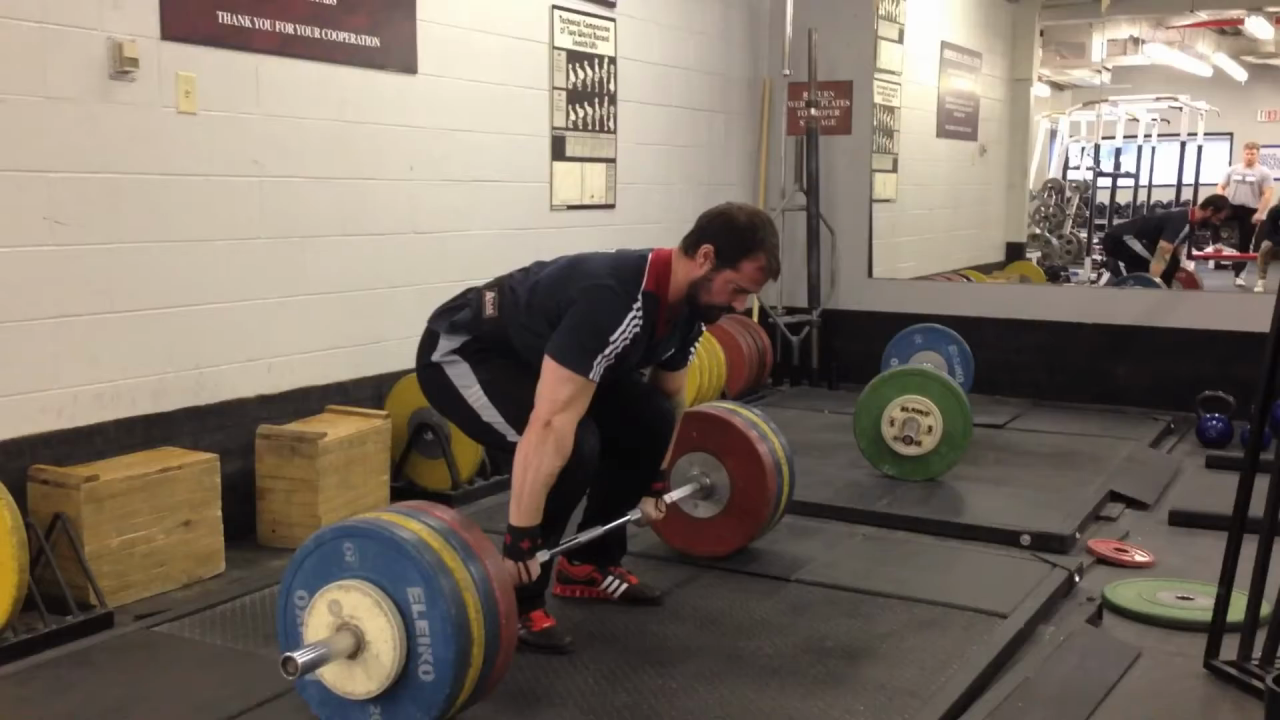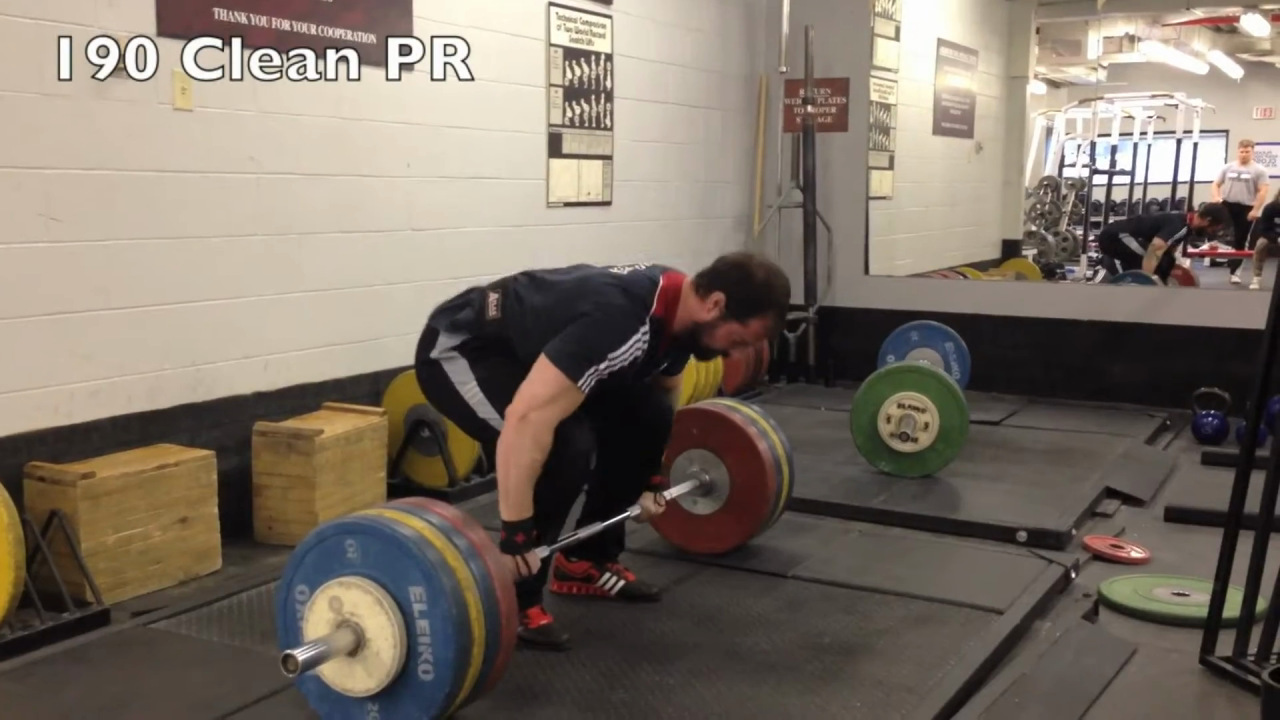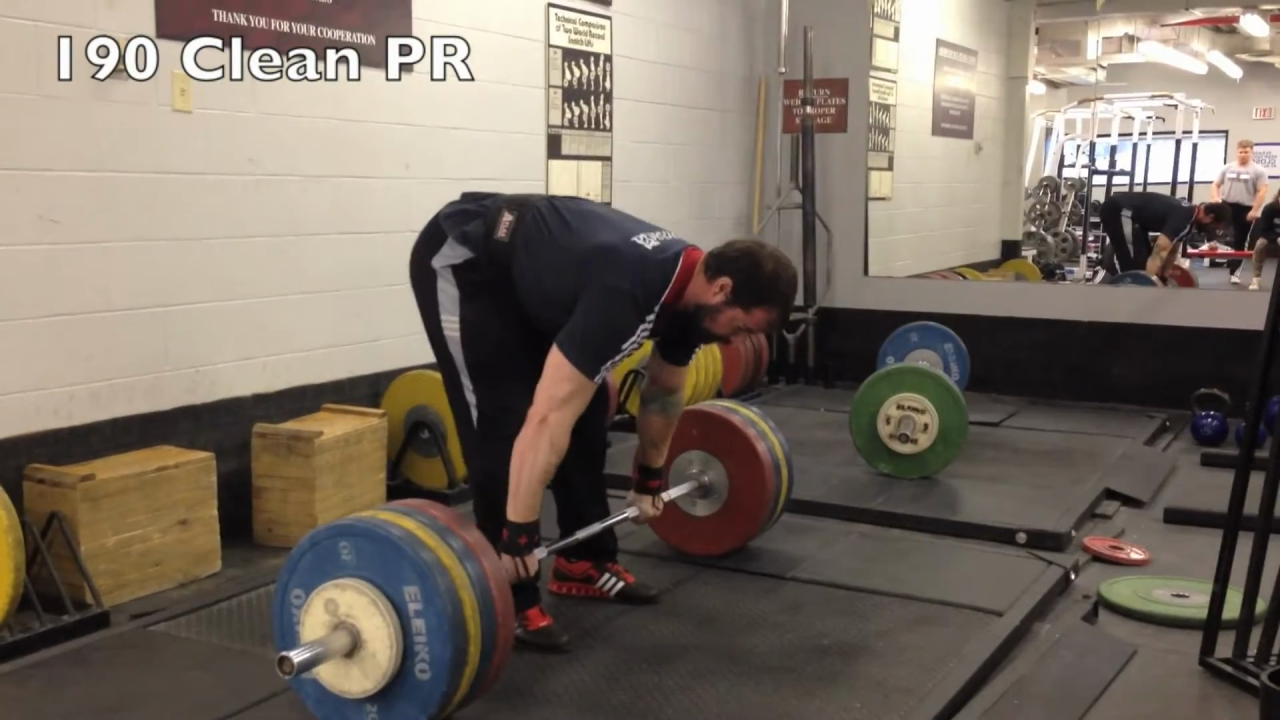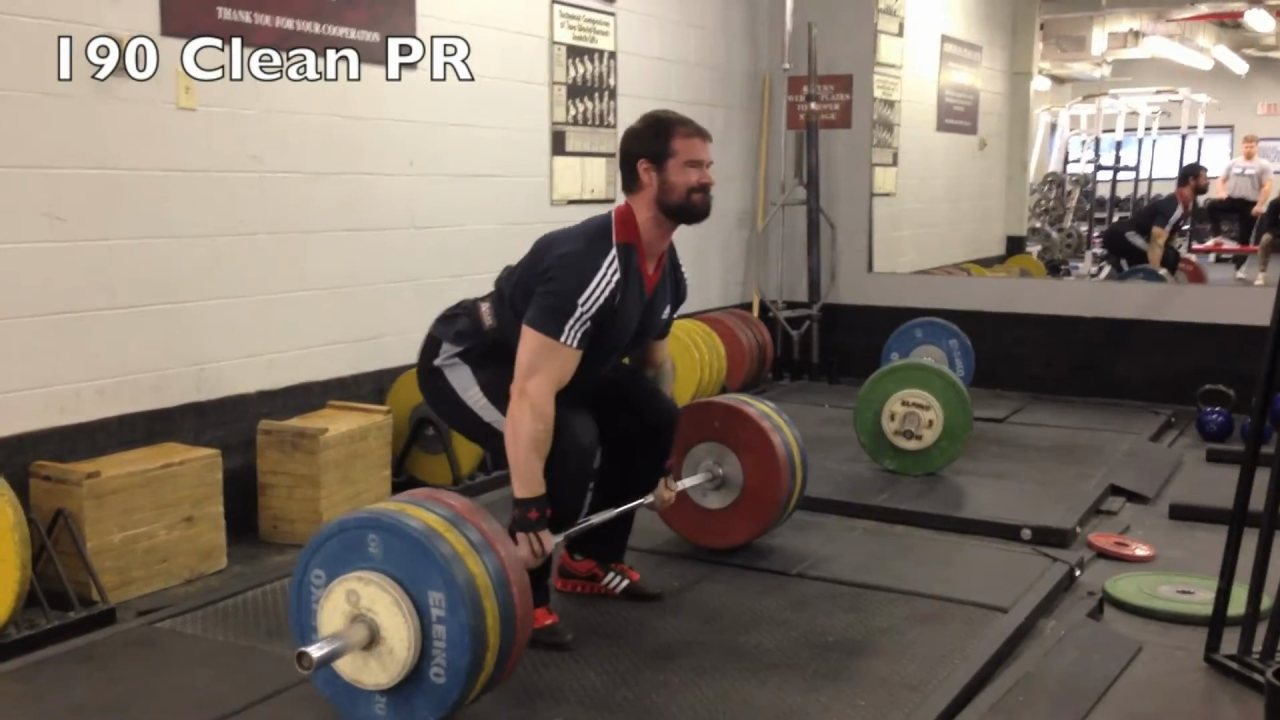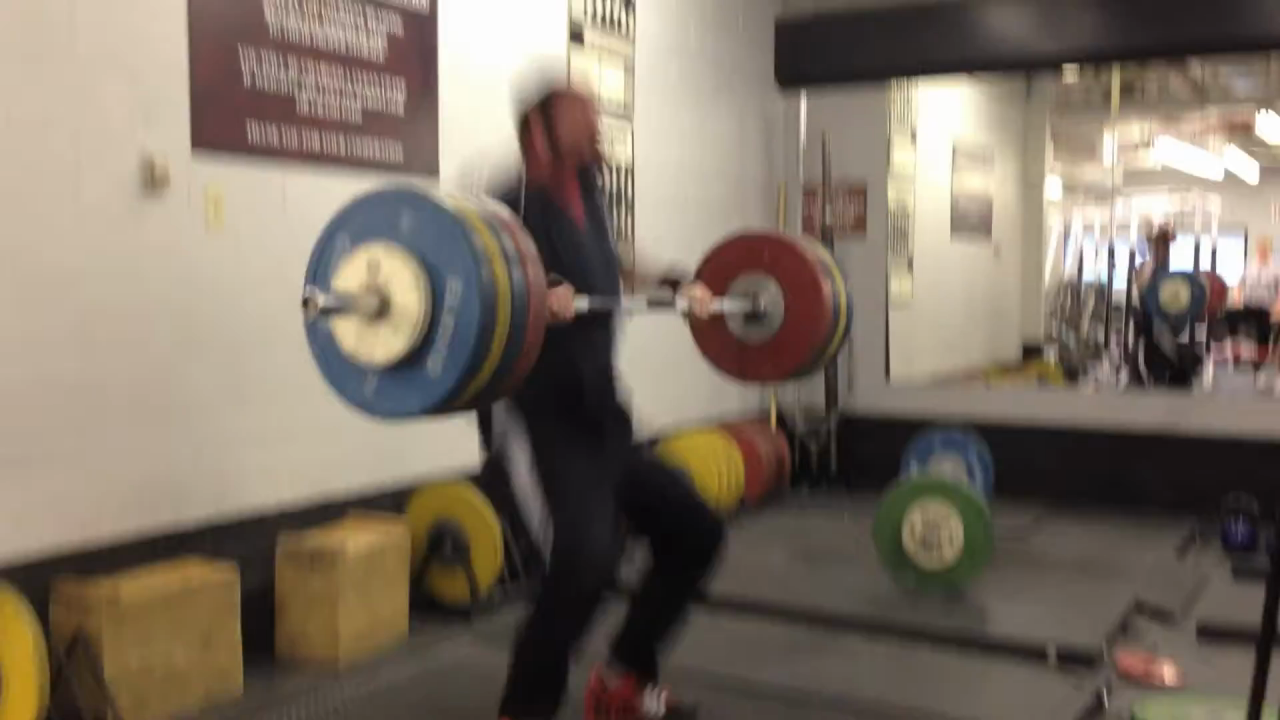
dt=1s
person 1, frame 1
left shoulder: (685, 304)
right shoulder: (612, 298)
left elbow: (669, 396)
right elbow: (551, 423)
left wrist: (654, 486)
right wrist: (519, 542)
left hip: (528, 352)
right hip: (461, 353)
left knee: (649, 419)
right knee: (575, 447)
left ankle: (588, 564)
right ankle: (513, 598)
person 1, frame 2
left shoulder: (679, 306)
right shoulder: (620, 319)
left elbow: (664, 392)
right elbow: (526, 420)
left wrist: (650, 480)
right wrist: (515, 536)
left hip: (527, 344)
right hip: (460, 350)
left knee: (646, 417)
right knee: (567, 446)
left ankle: (586, 561)
right ankle: (510, 598)
person 1, frame 3
left shoulder: (688, 283)
right shoulder: (628, 294)
left elbow: (664, 390)
right elbow: (549, 417)
left wrist: (649, 480)
right wrist: (519, 536)
left hip: (523, 269)
right hip: (462, 260)
left knee: (586, 406)
right knee: (503, 422)
left ankle: (584, 561)
right ankle: (506, 599)
person 1, frame 4
left shoulder: (667, 269)
right shoulder: (588, 265)
left elbow: (653, 363)
right elbow: (531, 396)
left wrist: (659, 466)
right wrist: (528, 515)
right hip: (466, 359)
left knee: (654, 417)
right knee: (569, 443)
left ankle: (591, 561)
person 1, frame 5
left shoulder: (590, 205)
right shoulder: (520, 202)
left wrist: (680, 285)
right wrist: (540, 291)
left hip: (601, 420)
right hip: (538, 420)
left knee: (695, 530)
right knee: (587, 563)
